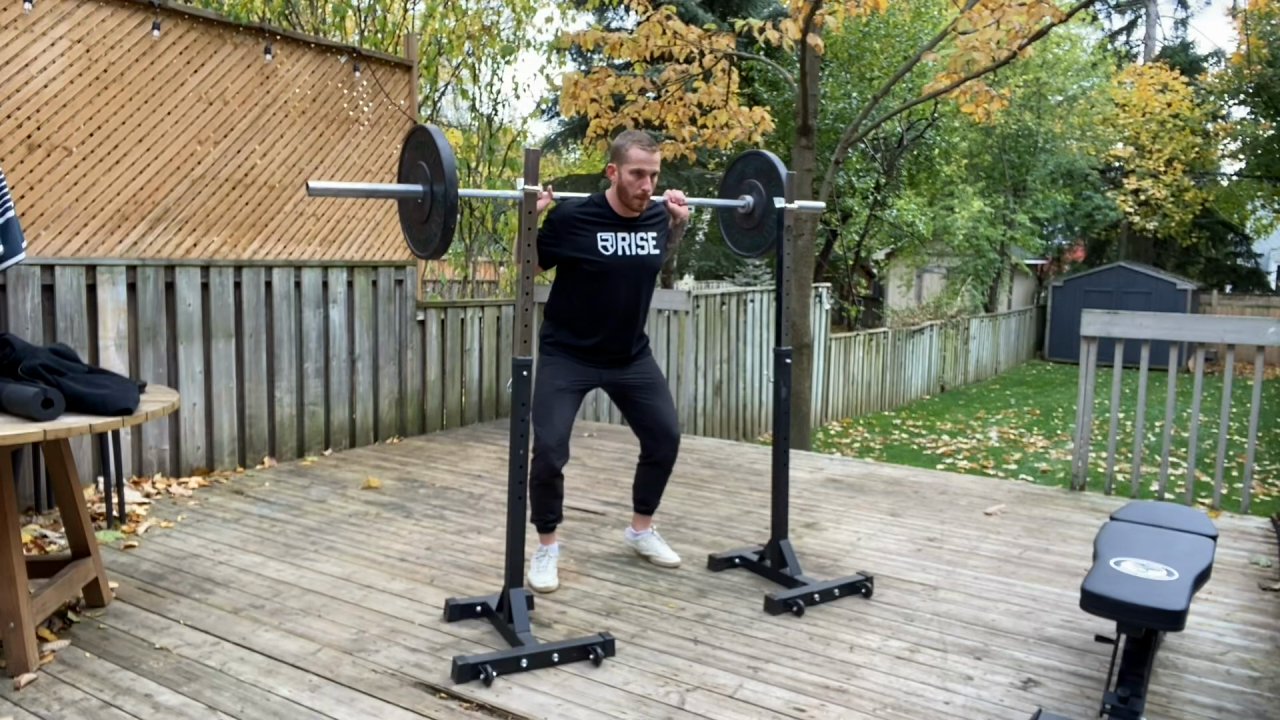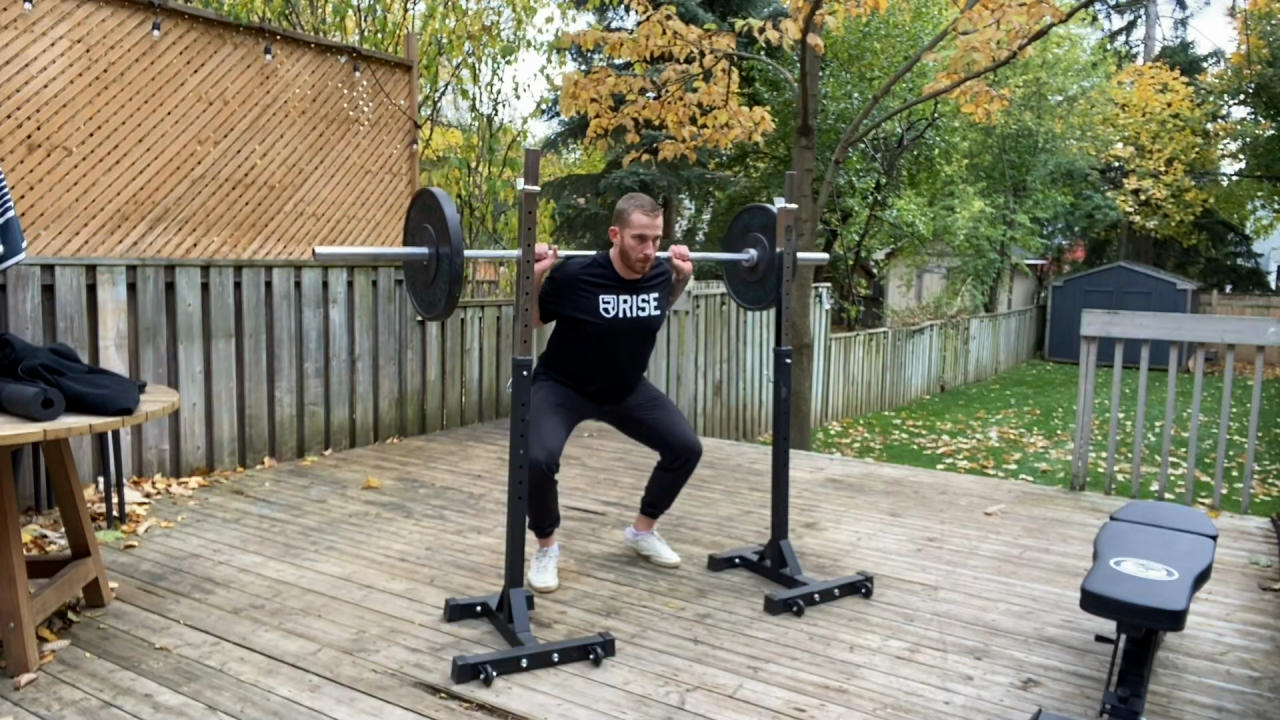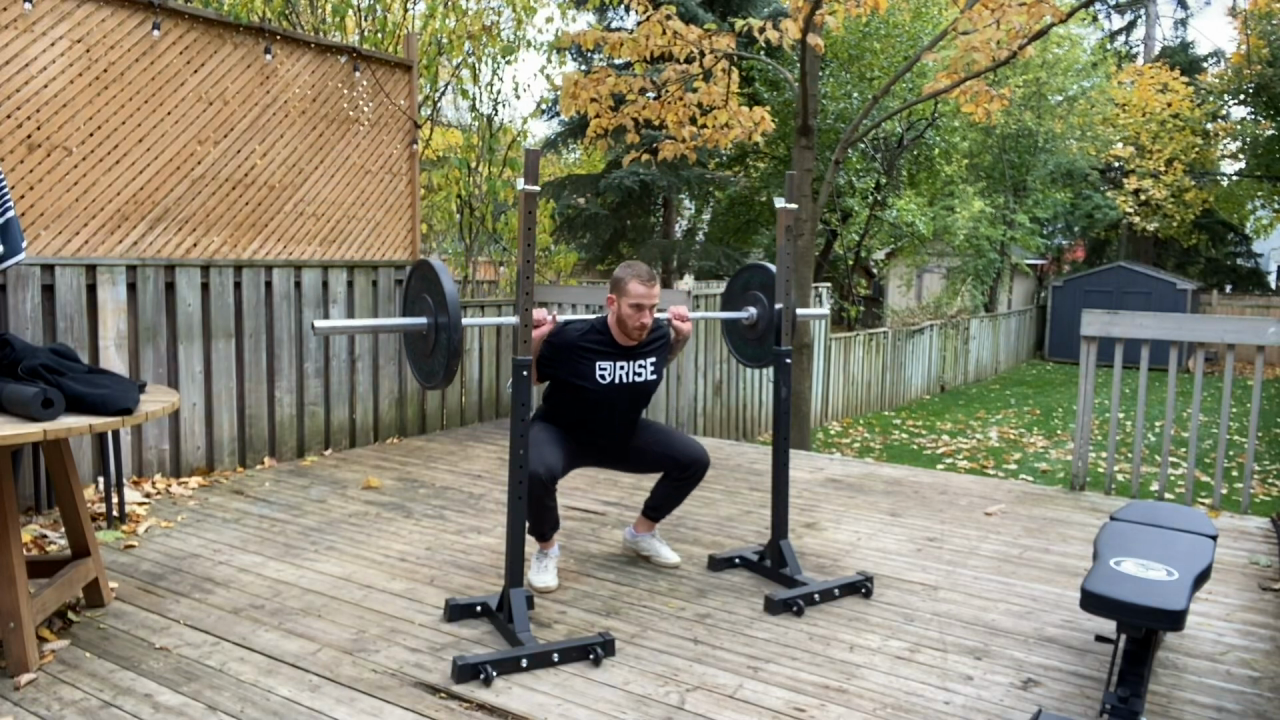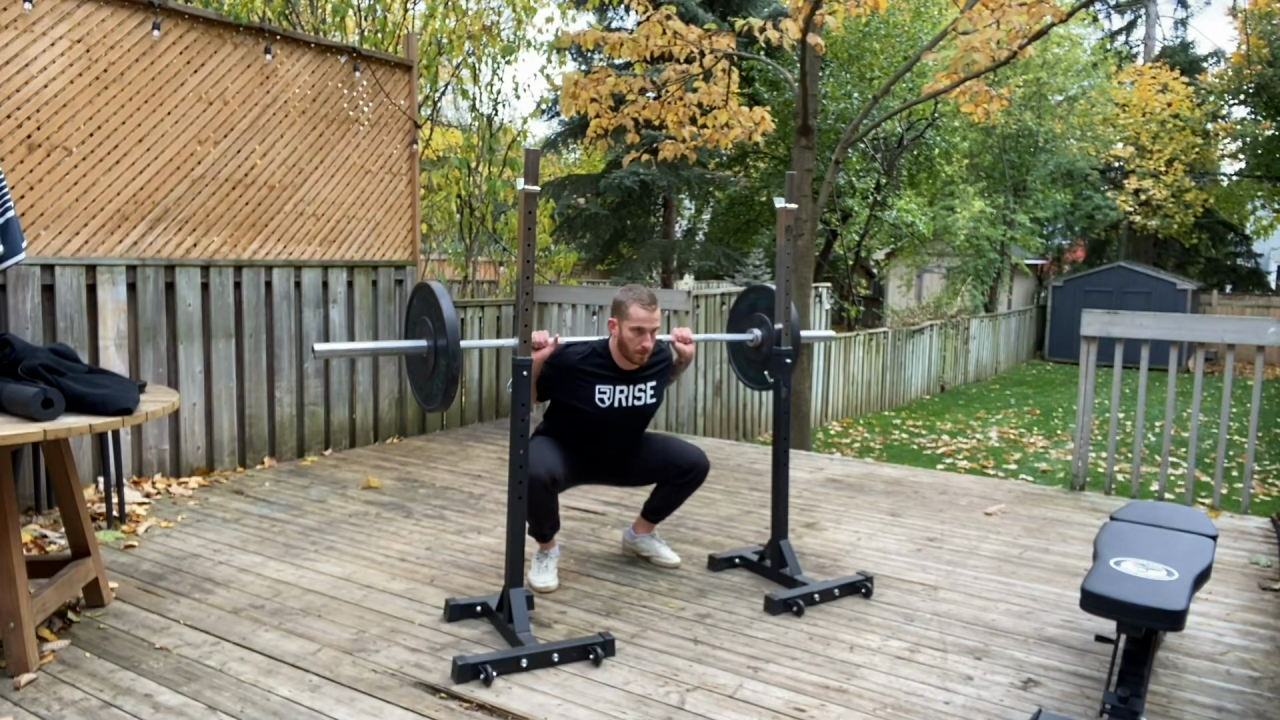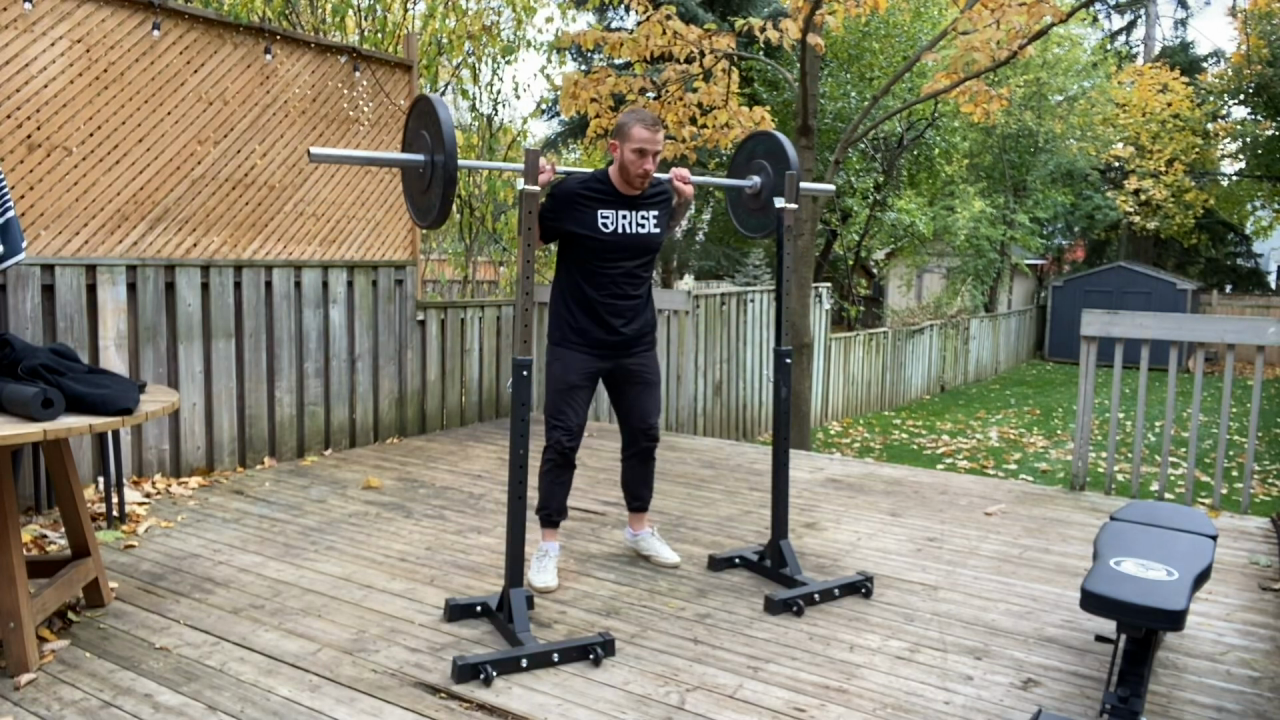
dt=1s
person 1, frame 1
left shoulder: (657, 218)
right shoulder: (572, 217)
left wrist: (678, 223)
left hip: (631, 353)
right hip: (569, 353)
left knee: (665, 438)
right knee: (550, 451)
left ankle: (641, 530)
right ankle: (546, 547)
person 1, frame 2
left shoulder: (660, 273)
right shoulder: (576, 275)
right elbow: (529, 319)
left wrist: (682, 277)
right wrist: (534, 276)
left hip: (627, 387)
right hip: (563, 385)
left knee: (686, 447)
right knee: (539, 458)
left ankle: (642, 530)
right ankle: (546, 548)
person 1, frame 3
left shoulder: (658, 335)
right shoulder: (573, 339)
left wrist: (682, 335)
right wrist: (534, 341)
left hip: (623, 434)
right hip: (561, 432)
left knee: (693, 458)
right knee: (537, 471)
left ankle: (641, 532)
right ankle: (546, 550)
person 1, frame 4
left shoulder: (658, 358)
right shoulder: (573, 362)
left wrist: (684, 356)
right wrist: (535, 363)
left hip: (624, 454)
right hip: (564, 450)
left knee: (693, 463)
right knee: (537, 473)
left ankle: (640, 533)
right ankle: (546, 550)
person 1, frame 5
left shoulder: (660, 194)
right shoulder: (575, 192)
left wrist: (683, 200)
left hip: (636, 343)
right hip: (576, 342)
left knee: (643, 438)
right knee: (563, 443)
left ankle: (639, 529)
right ankle: (548, 546)
